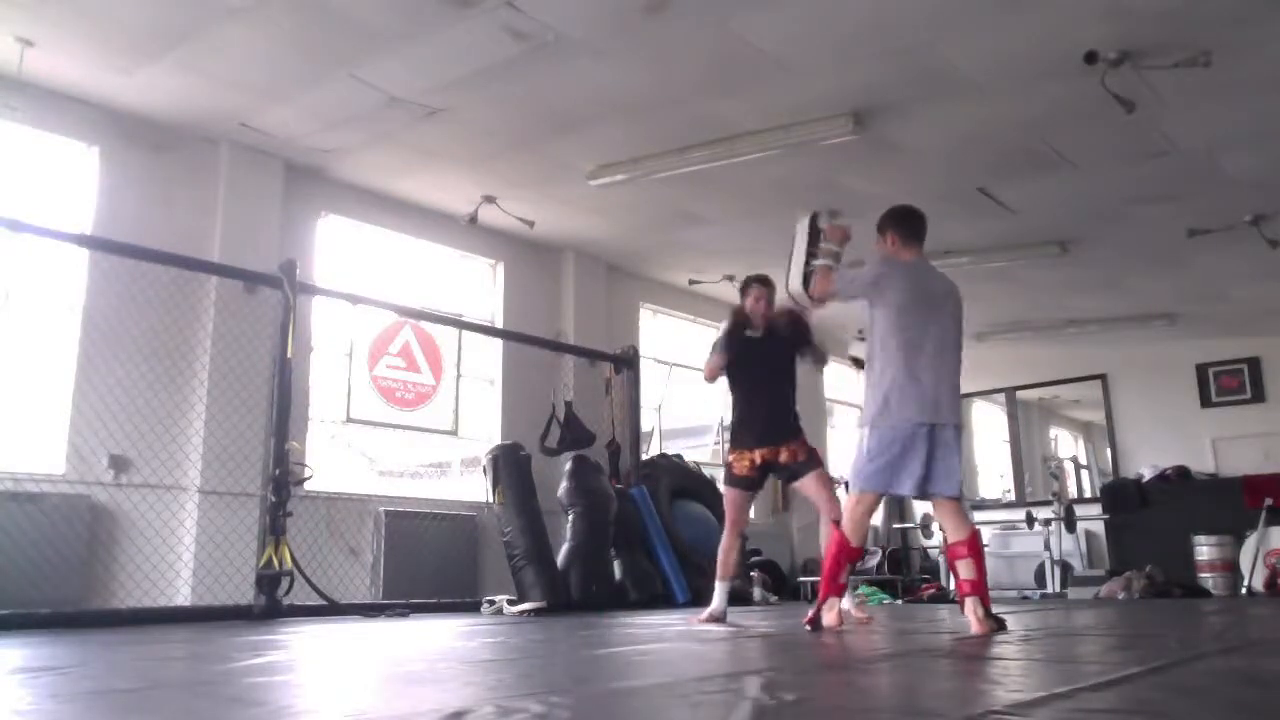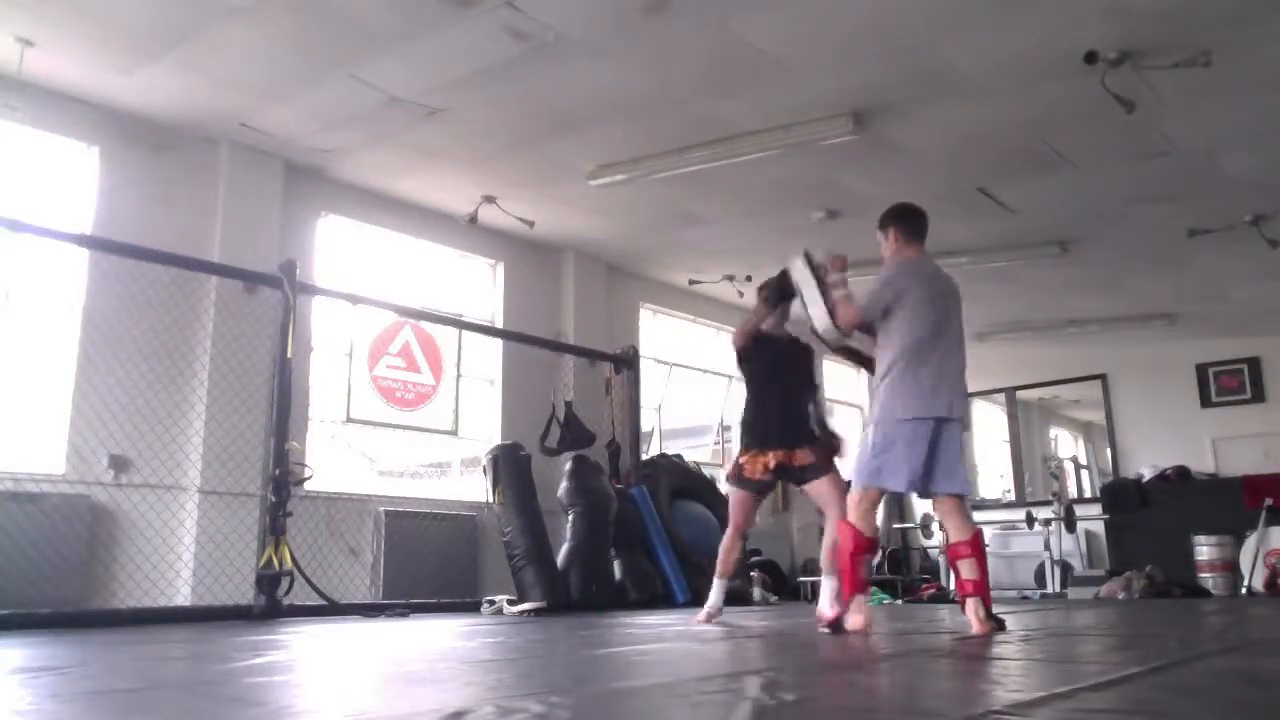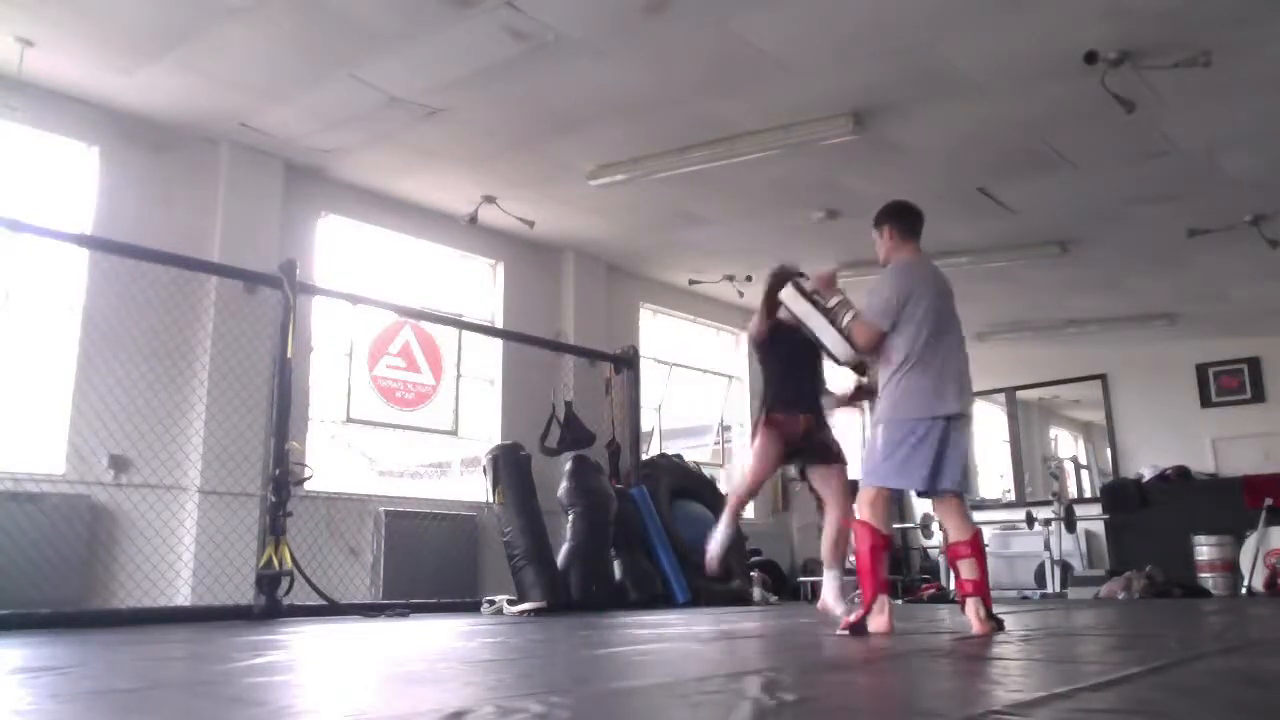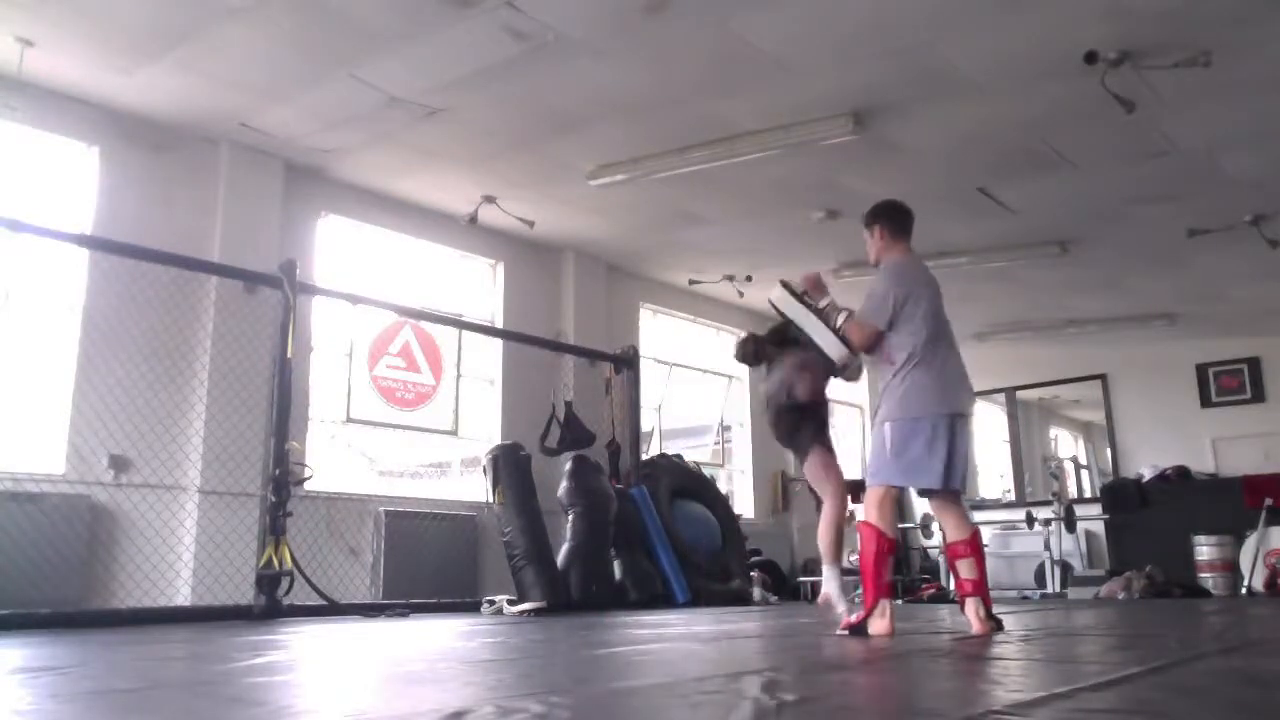
dt=0.1s
person 1, frame 1
left shoulder: (885, 270)
right shoulder: (947, 287)
left elbow: (817, 290)
left wrist: (830, 246)
left hip: (895, 411)
right hip: (941, 411)
left knee: (859, 504)
right knee: (949, 507)
left ankle: (828, 606)
right ankle: (977, 608)
person 1, frame 2
left shoulder: (898, 273)
right shoulder: (946, 283)
left elbow: (847, 322)
left wrist: (835, 280)
right wrist: (879, 329)
left hip: (902, 407)
right hip: (946, 407)
left knee: (862, 499)
right knee: (952, 506)
left ankle: (854, 604)
right ankle: (978, 607)
person 1, frame 3
left shoulder: (897, 275)
right shoulder: (934, 278)
left elbow: (866, 340)
left wrist: (833, 297)
left hip: (907, 406)
right hip: (947, 405)
left knee: (872, 499)
right knee: (950, 504)
left ankle: (875, 608)
right ankle: (978, 608)
person 1, frame 4
left shoulder: (892, 275)
right shoulder: (921, 275)
left elbow: (859, 339)
left wrist: (822, 299)
left hip: (909, 406)
right hip: (944, 404)
left knee: (880, 500)
right knee: (948, 504)
left ankle: (877, 611)
right ankle: (978, 607)
person 2, frame 1
left shoulder: (788, 335)
right shoulder: (731, 342)
left elbow: (818, 358)
right elbow: (709, 374)
left wrist: (800, 329)
right wrist: (728, 335)
left hip: (789, 441)
right hip: (747, 446)
left knee: (830, 507)
right knee: (733, 526)
right ankle: (718, 604)
person 2, frame 2
left shoulder: (801, 350)
right shoulder: (754, 342)
right elbow: (741, 335)
left wrist: (823, 429)
right wrist: (770, 301)
left hip: (802, 445)
right hip: (759, 448)
left knee: (839, 510)
right knee: (737, 526)
left ankle: (828, 601)
right ankle: (715, 601)
person 2, frame 3
left shoulder: (811, 340)
right shoulder: (774, 327)
right elbow: (757, 328)
left wrist: (844, 398)
right wrist: (770, 292)
left hip: (814, 424)
right hip: (780, 418)
left knee: (840, 502)
right knee: (755, 478)
left ankle: (831, 593)
right ankle: (725, 530)
person 2, frame 4
left shoulder: (821, 346)
right shoulder: (785, 339)
left elbow: (849, 372)
right elbow: (755, 353)
right wrist: (751, 346)
left hip: (811, 418)
right hip: (789, 409)
left knee: (836, 497)
left ankle: (833, 590)
